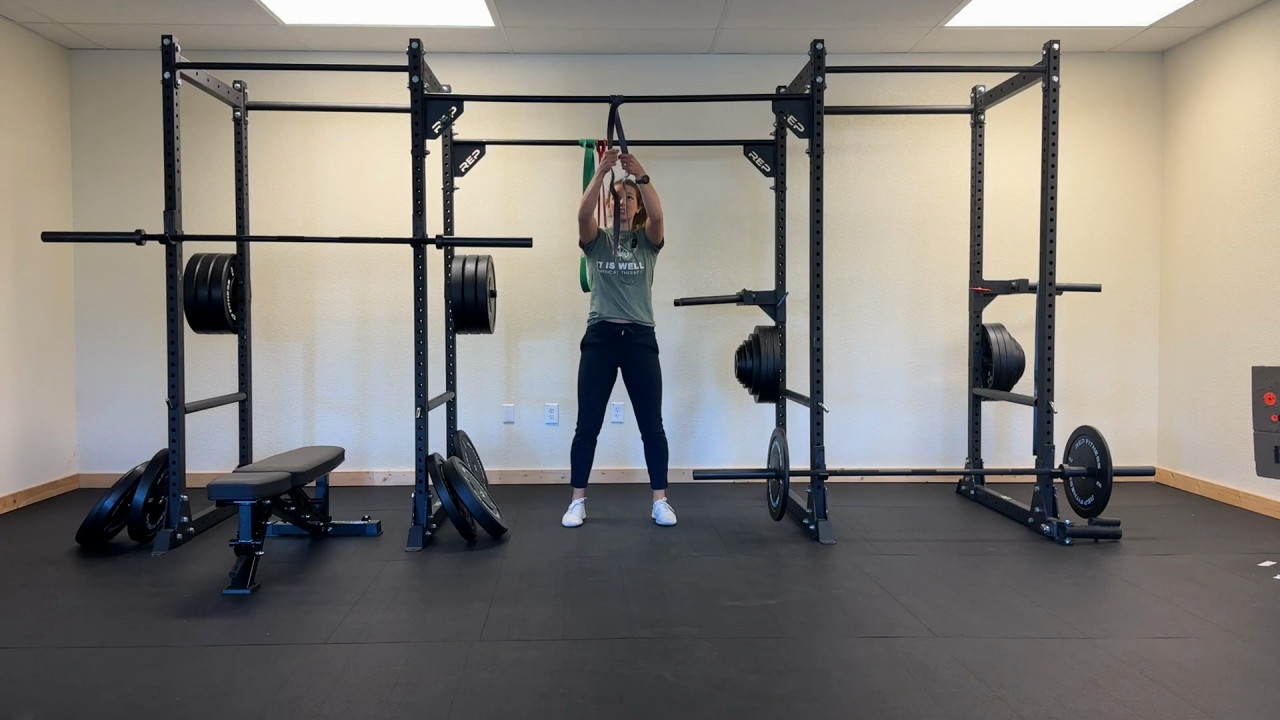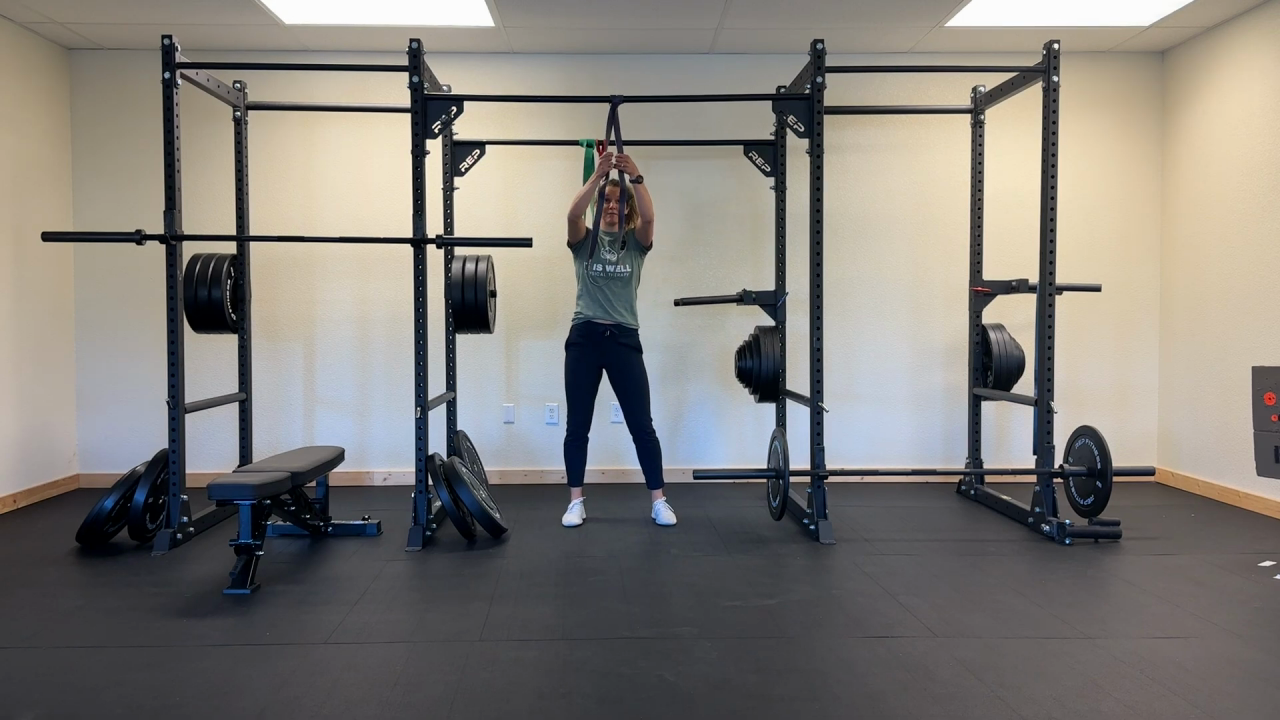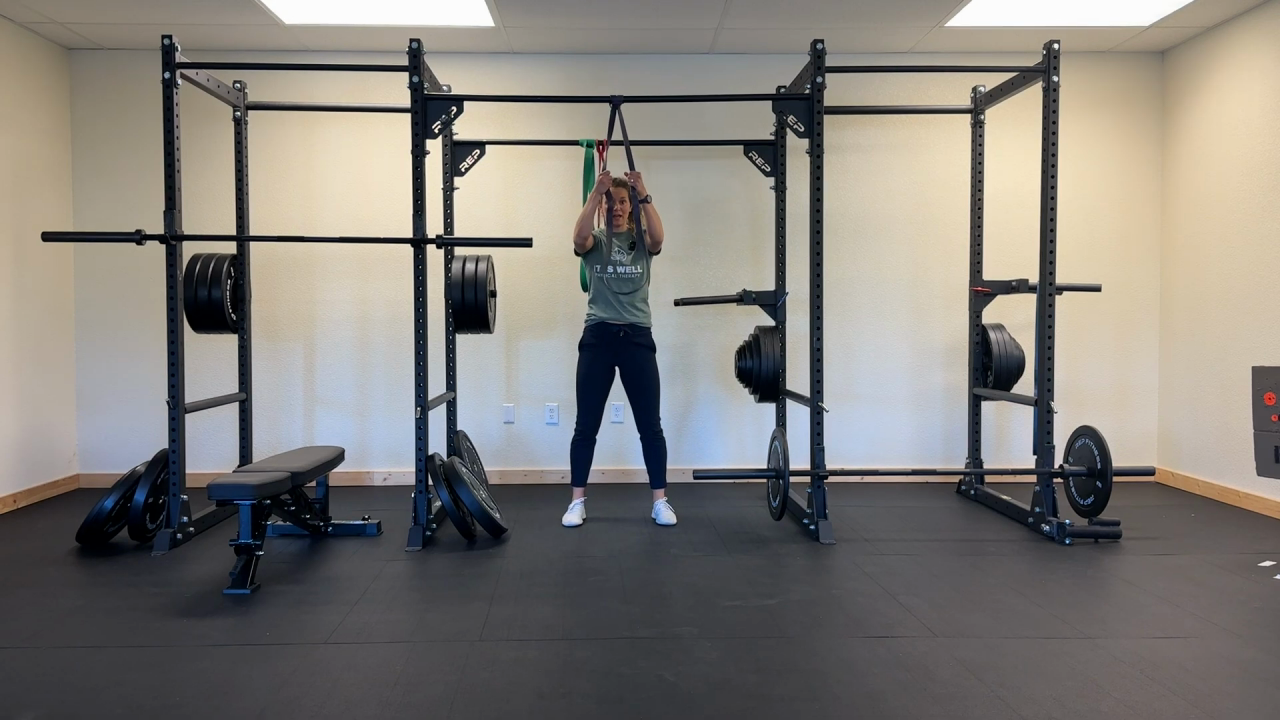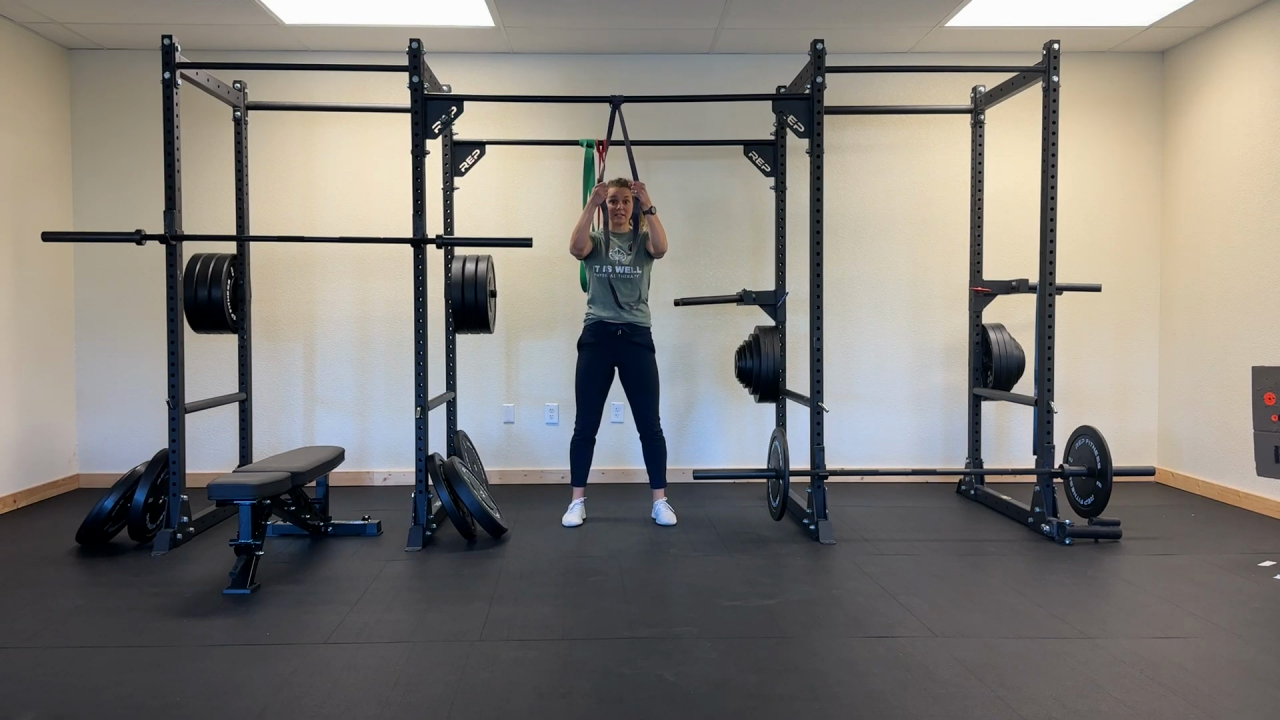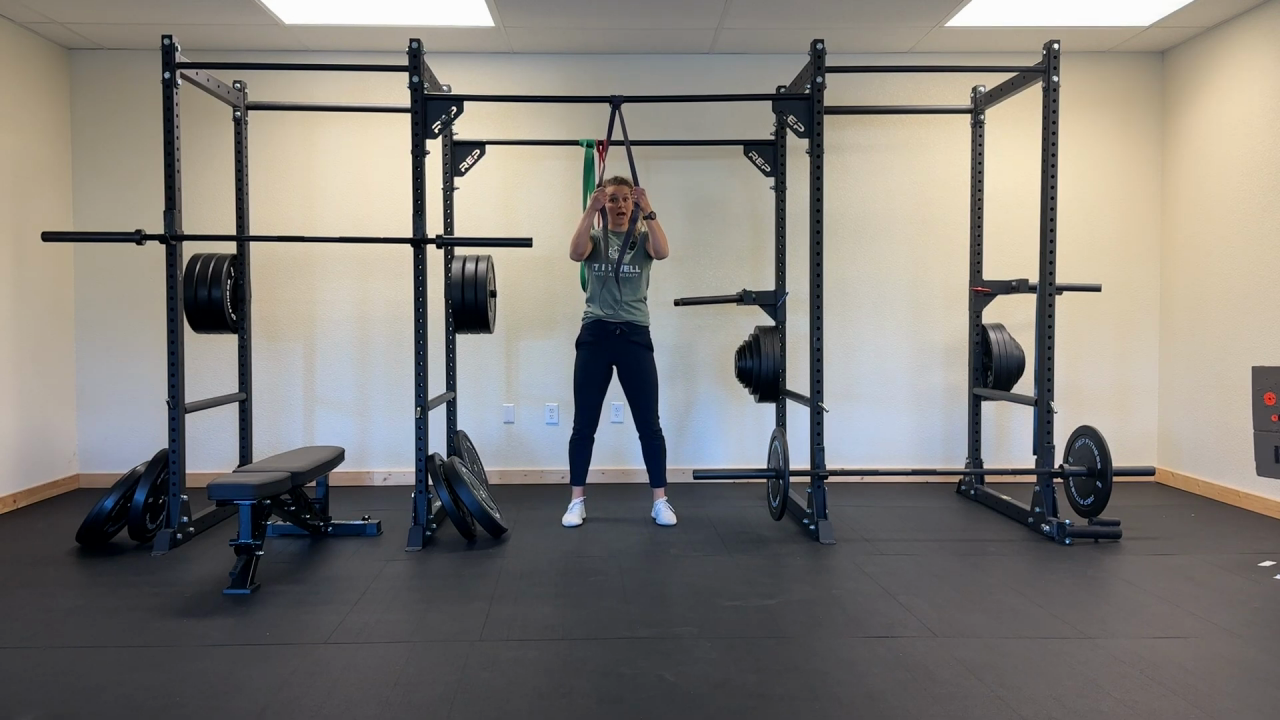
dt=0.5s
person 1, frame 1
left shoulder: (648, 239)
right shoulder: (596, 239)
left elbow: (658, 216)
right elbow: (583, 215)
left wrist: (641, 175)
right wrist: (601, 172)
left hip: (640, 338)
right hip: (600, 338)
left knee: (652, 426)
right knee: (588, 425)
left ankle: (660, 502)
right ankle: (577, 502)
person 1, frame 2
left shoulder: (636, 241)
right shoulder: (583, 239)
left elbow: (648, 217)
right elbow: (573, 214)
left wrist: (636, 176)
right wrist: (597, 175)
left hip: (624, 339)
right hip: (584, 338)
left knee: (642, 425)
right knee: (577, 425)
left ankle: (659, 501)
right ankle: (576, 502)
person 1, frame 3
left shoulder: (642, 239)
right shoulder: (595, 240)
left elbow: (659, 238)
right elbow: (579, 237)
left wrist: (644, 194)
right wrist: (596, 192)
left hip: (637, 338)
right hip: (598, 337)
left knee: (650, 425)
right knee: (586, 425)
left ankle: (660, 501)
right ankle: (577, 501)
person 1, frame 4
left shoulder: (643, 240)
right shoulder: (595, 240)
left elbow: (661, 248)
right elbow: (576, 248)
left wrist: (648, 206)
right wrist: (591, 205)
left hip: (636, 337)
right hip: (597, 337)
left knee: (649, 425)
right knee: (585, 425)
left ankle: (660, 501)
right ankle: (577, 502)
person 1, frame 5
left shoulder: (643, 238)
right shoulder: (594, 238)
left elbow: (662, 251)
right elbow: (575, 253)
left wrist: (648, 210)
right wrist: (590, 209)
left hip: (635, 336)
right hip: (595, 335)
left knee: (649, 423)
right knee: (584, 424)
left ankle: (660, 501)
right ankle: (577, 501)
